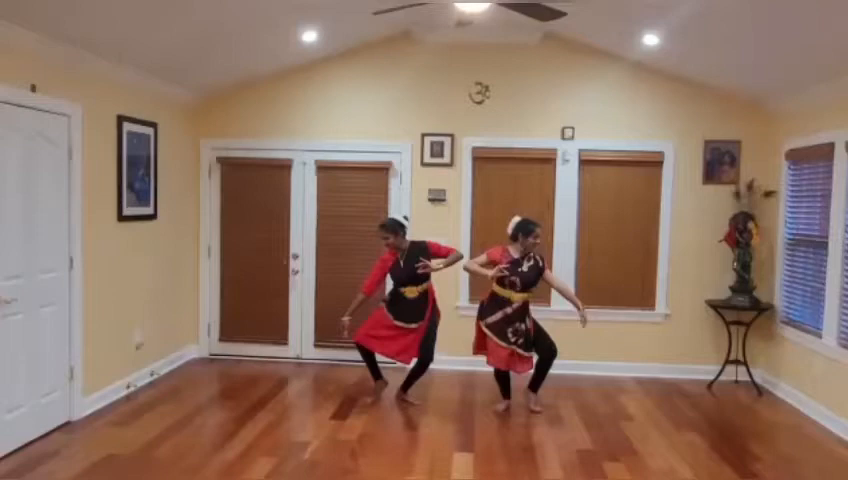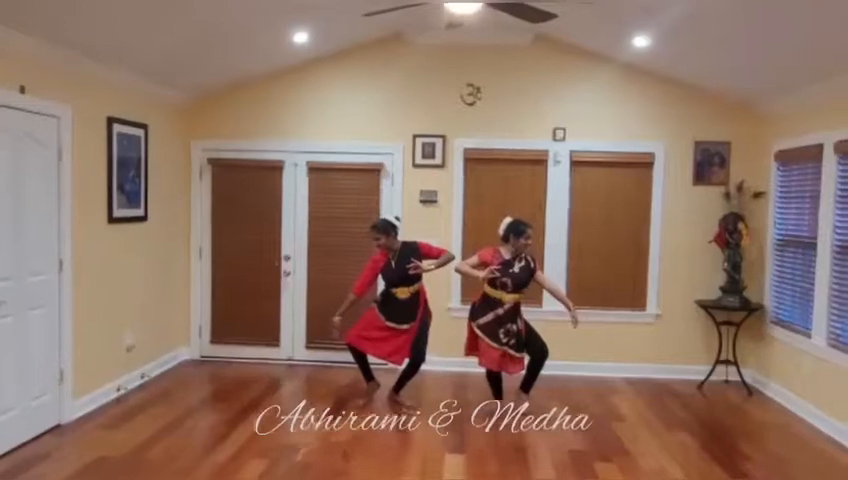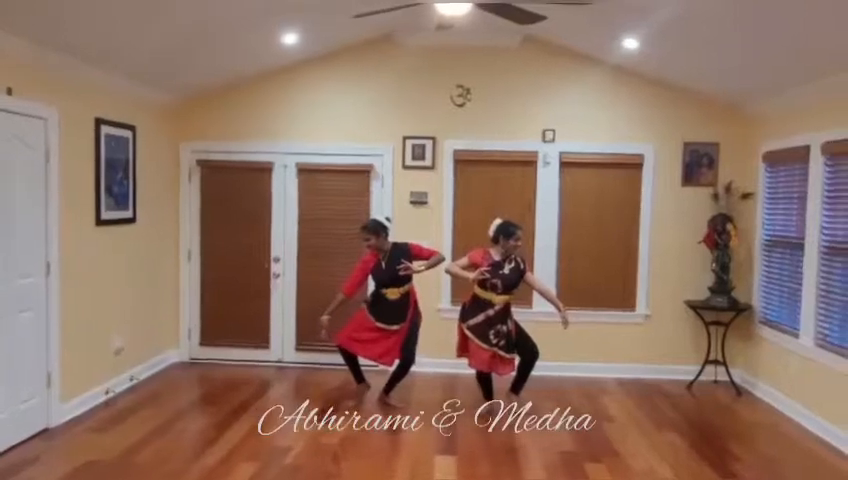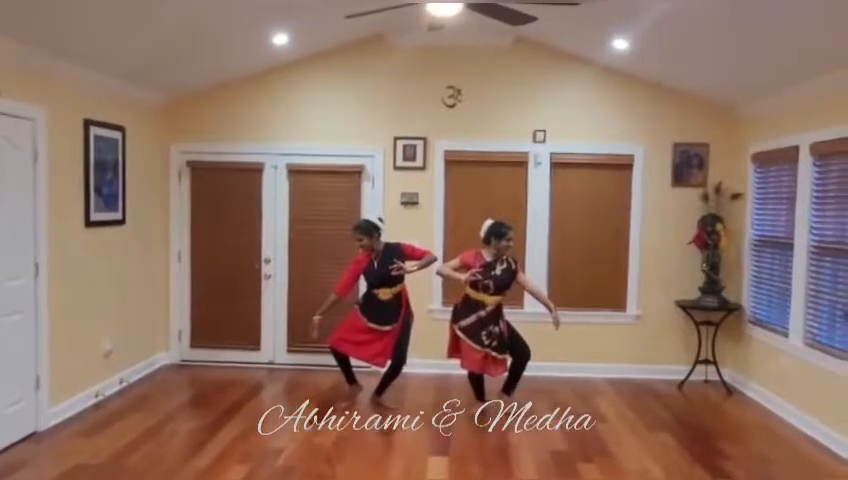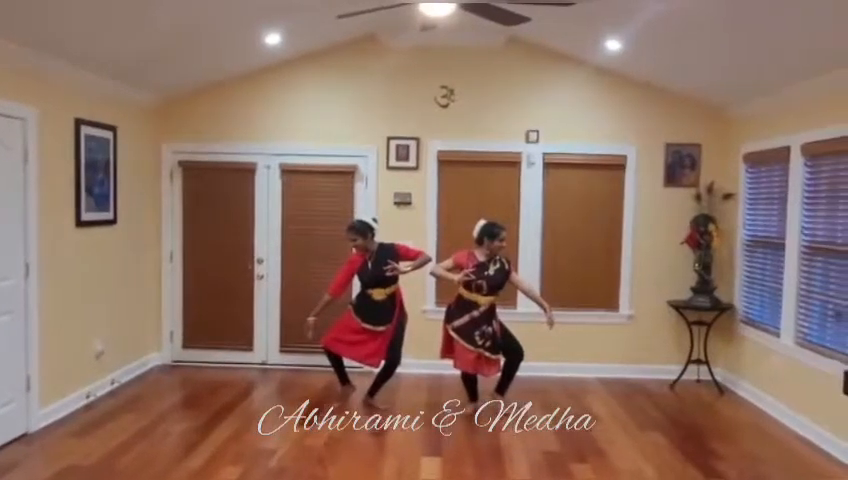
dt=0.3s
person 1, frame 1
left shoulder: (424, 248)
right shoulder: (387, 259)
left elbow: (457, 254)
right elbow: (368, 288)
left wrist: (438, 266)
right wrist: (347, 315)
left hip: (423, 310)
right hip: (395, 307)
left knee: (426, 357)
right knee: (362, 339)
left ankle: (402, 392)
right ankle: (379, 381)
person 1, frame 2
left shoulder: (415, 249)
right shoulder: (378, 260)
left elbow: (449, 255)
right elbow: (358, 289)
left wrist: (430, 267)
right wrist: (338, 315)
left hip: (414, 311)
right hip: (387, 309)
left knee: (417, 358)
right knee: (354, 340)
left ankle: (394, 394)
right ankle: (371, 383)
person 1, frame 3
left shoulder: (406, 250)
right shoulder: (368, 260)
left elbow: (439, 256)
right elbow: (348, 288)
left wrist: (420, 268)
right wrist: (327, 314)
left hip: (404, 312)
right hip: (377, 309)
left knee: (407, 358)
right knee: (344, 342)
left ankle: (385, 394)
right ankle: (361, 384)
person 1, frame 4
left shoulder: (398, 250)
right shoulder: (361, 260)
left elbow: (431, 257)
right elbow: (341, 289)
left wrist: (412, 268)
right wrist: (319, 315)
left hip: (396, 312)
right hip: (369, 310)
left knee: (399, 359)
right knee: (337, 343)
left ankle: (377, 395)
right ankle: (353, 385)
person 1, frame 5
left shoulder: (392, 250)
right shoulder: (355, 260)
left elbow: (426, 257)
right elbow: (334, 289)
left wrist: (407, 269)
right wrist: (313, 315)
left hip: (390, 313)
right hip: (363, 310)
left knee: (393, 360)
right knee: (330, 343)
left ankle: (370, 396)
right ankle: (346, 385)
person 2, frame 1
left shoulder: (536, 261)
right shoulder: (499, 254)
left elbow: (557, 284)
right elbow: (468, 265)
left wrist: (578, 305)
right wrist: (489, 273)
left hip: (520, 315)
right hip: (496, 314)
left knee: (549, 351)
right knee: (501, 359)
left ankle: (532, 391)
right ankle: (505, 398)
person 2, frame 2
left shoulder: (527, 262)
right shoulder: (491, 254)
left elbow: (548, 285)
right elbow: (460, 266)
left wrist: (569, 306)
right wrist: (480, 274)
left hip: (512, 316)
right hip: (488, 314)
left knee: (540, 351)
right knee: (492, 359)
left ankle: (524, 392)
right ankle: (497, 400)
person 2, frame 3
left shoulder: (517, 263)
right shoulder: (481, 256)
left elbow: (538, 286)
right elbow: (450, 268)
left wrist: (560, 307)
right wrist: (470, 276)
left hip: (502, 318)
right hip: (478, 316)
left knee: (530, 353)
right knee: (483, 362)
left ankle: (514, 393)
right ankle: (488, 401)
person 2, frame 4
left shoulder: (509, 264)
right shoulder: (472, 257)
left elbow: (530, 286)
right elbow: (441, 269)
left wrist: (551, 308)
right wrist: (462, 277)
left hip: (493, 318)
right hip: (470, 316)
left knee: (523, 353)
right knee: (475, 362)
left ankle: (506, 393)
right ankle: (480, 401)
person 2, frame 5
left shoulder: (502, 264)
right shoulder: (466, 257)
left elbow: (523, 286)
right elbow: (435, 269)
left wrist: (545, 307)
right wrist: (455, 277)
left hip: (487, 318)
right hip: (463, 316)
left knee: (516, 352)
right knee: (468, 362)
left ankle: (499, 393)
right ankle: (473, 402)
